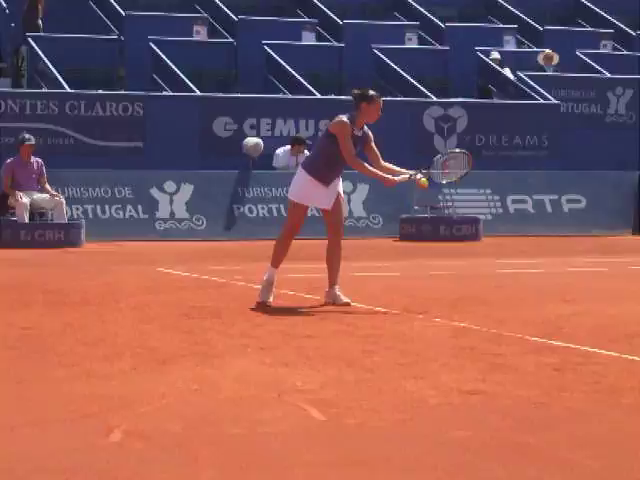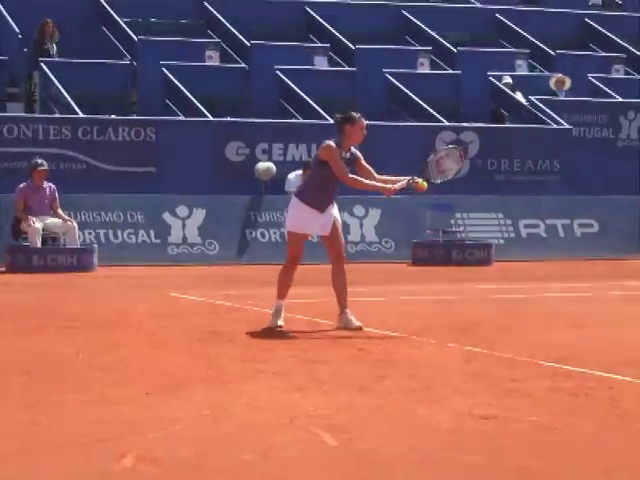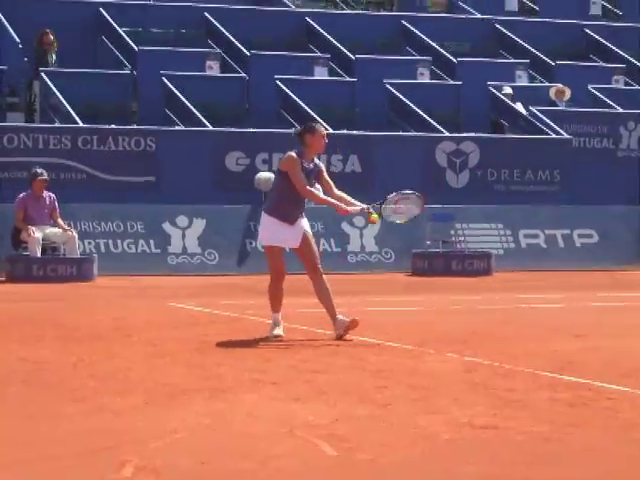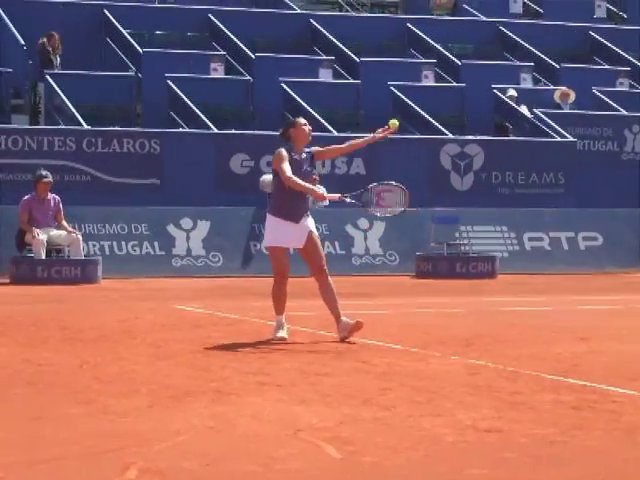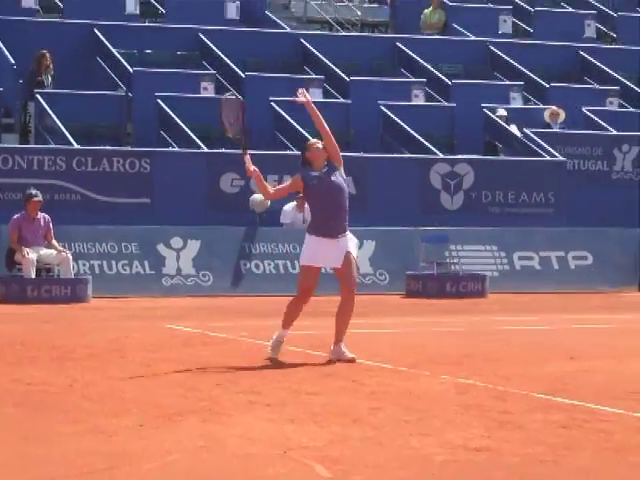
dt=0.5s
person 1, frame 1
left shoulder: (366, 135)
right shoulder: (342, 123)
left elbow: (379, 164)
right elbow: (352, 161)
left wrist: (409, 174)
right wrist: (384, 179)
left hip: (331, 183)
right hip: (308, 179)
left knee: (336, 235)
right knee: (290, 232)
left ankle: (332, 290)
right ankle: (269, 281)
person 1, frame 2
left shoulder: (354, 155)
right shoulder: (330, 148)
left elbow: (375, 178)
right elbow: (347, 179)
left wrist: (408, 179)
right wrist: (382, 188)
left hip: (327, 208)
right hip: (303, 206)
left knee: (339, 259)
right knee: (292, 261)
left ankle: (344, 314)
right ankle: (278, 310)
person 1, frame 3
left shoulder: (317, 166)
right shoulder: (291, 159)
left elbow: (333, 191)
right elbow: (305, 190)
left wrist: (359, 206)
right wrist: (336, 205)
left hip: (297, 221)
right hip: (274, 221)
left knee: (316, 270)
right knee: (278, 274)
left ankle: (337, 320)
right ankle: (276, 321)
person 1, frame 4
left shoulder: (311, 154)
right shoulder: (282, 154)
left elbow: (342, 148)
right elbow: (288, 179)
left wrist: (374, 137)
right wrist: (313, 191)
left hip: (303, 221)
right hip: (279, 221)
left knee: (322, 272)
right knee: (281, 276)
left ankle: (341, 322)
right ankle: (280, 324)
person 1, frame 5
left shoulder: (336, 165)
right shoulder: (303, 179)
left elbow: (325, 130)
right elbow: (270, 194)
left wrist: (309, 105)
right wrist: (256, 176)
left hip: (342, 240)
right hip: (317, 241)
left knee: (349, 293)
right knee: (304, 294)
left ankle: (338, 346)
right ankle: (280, 337)
